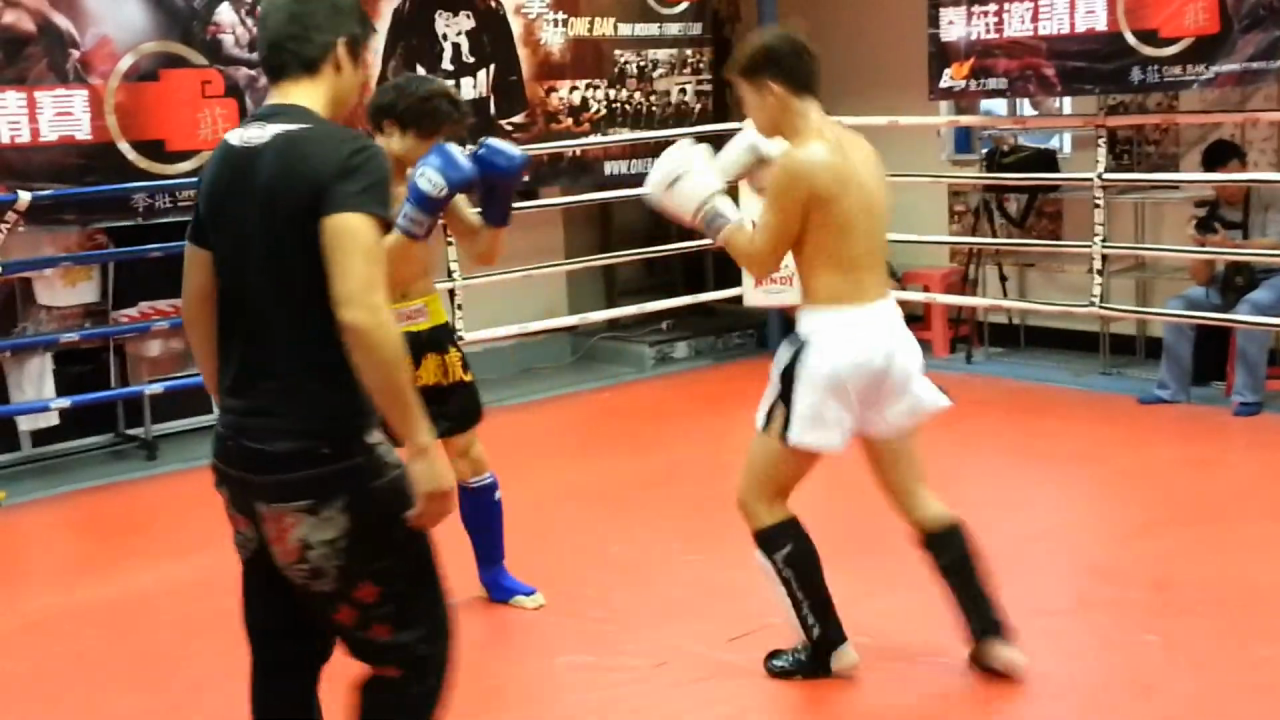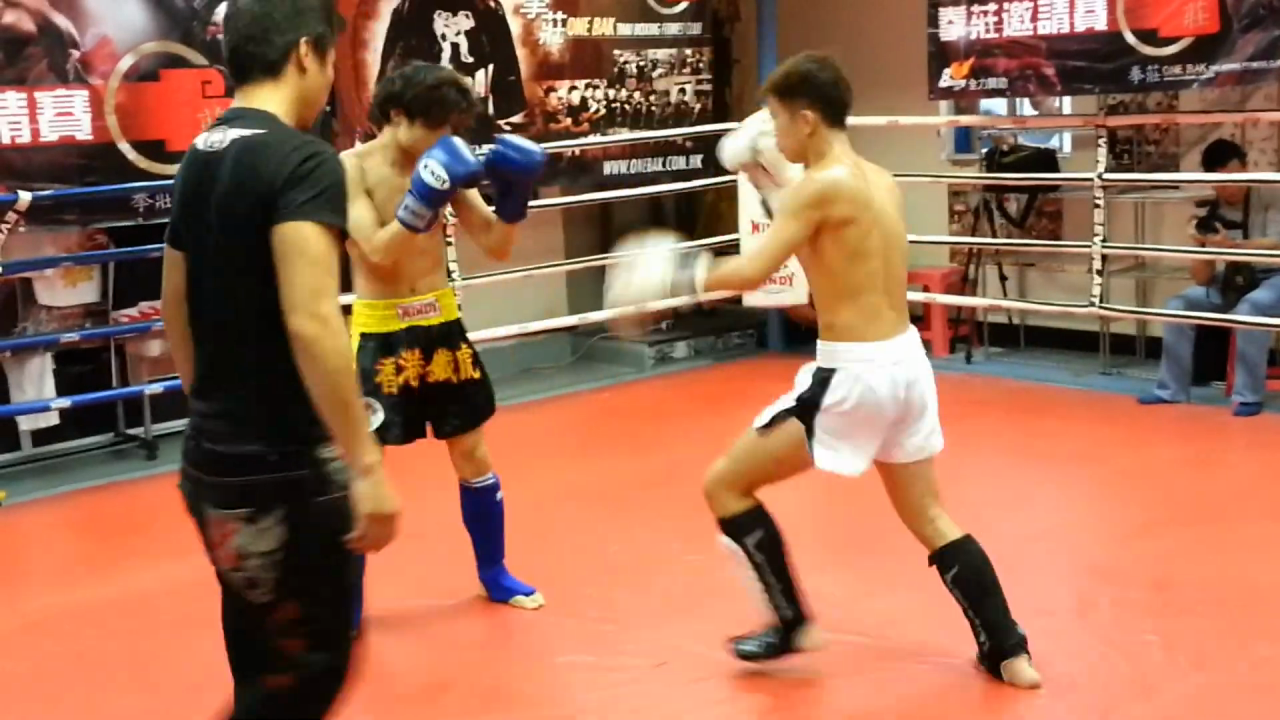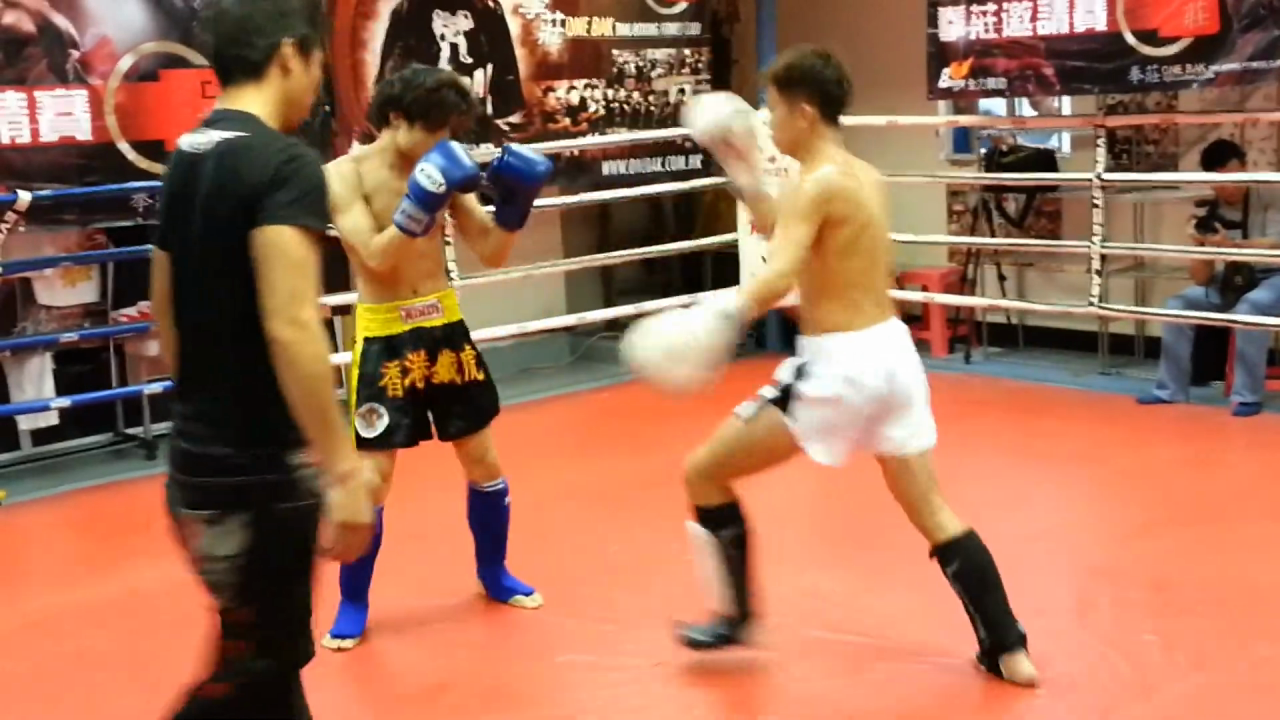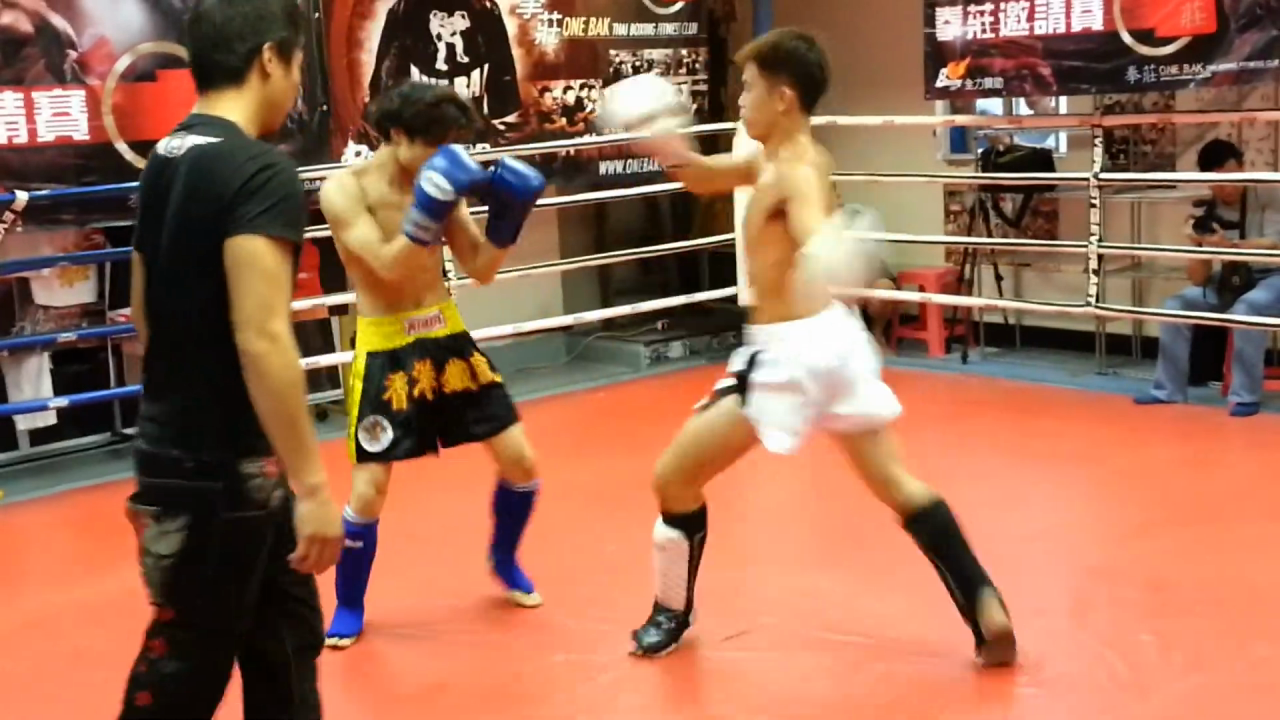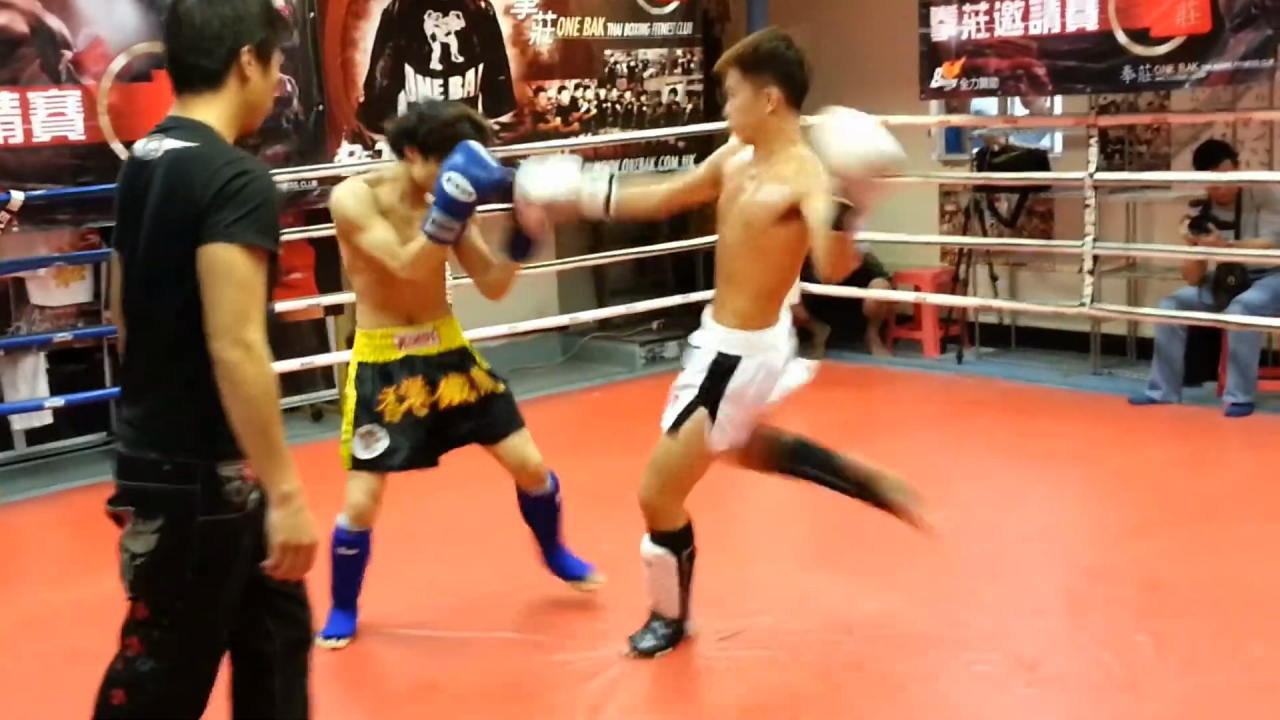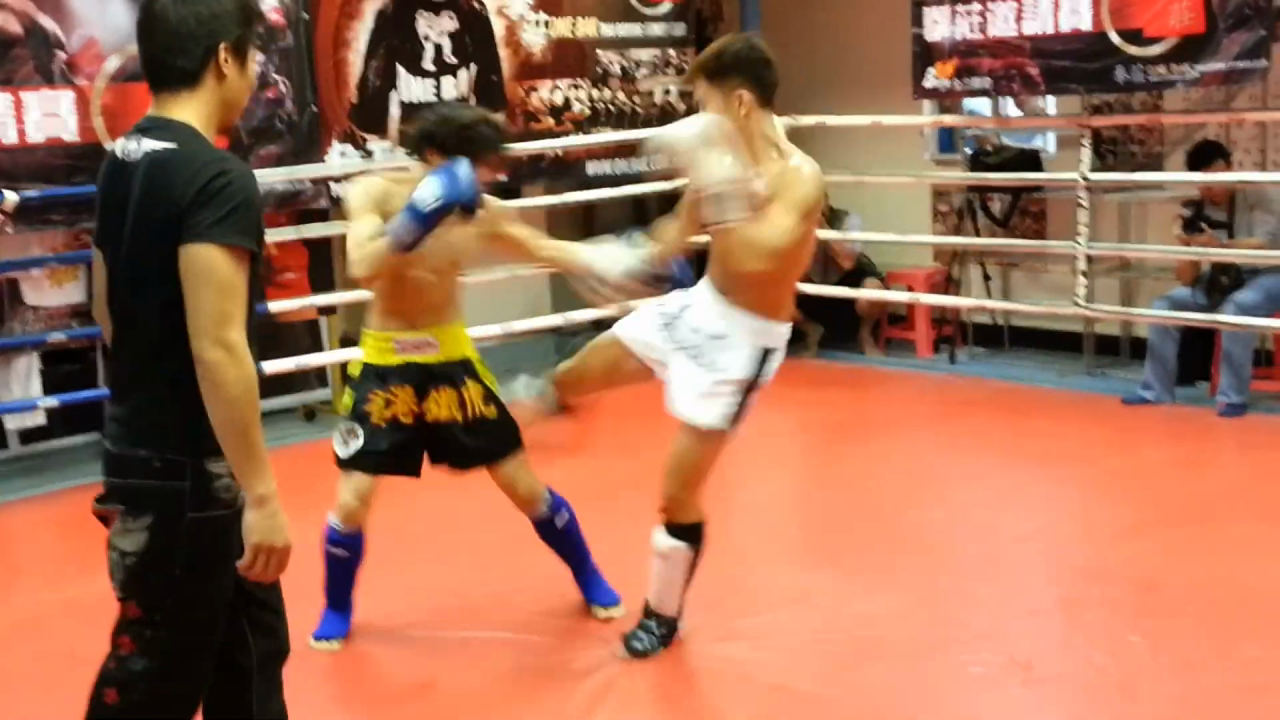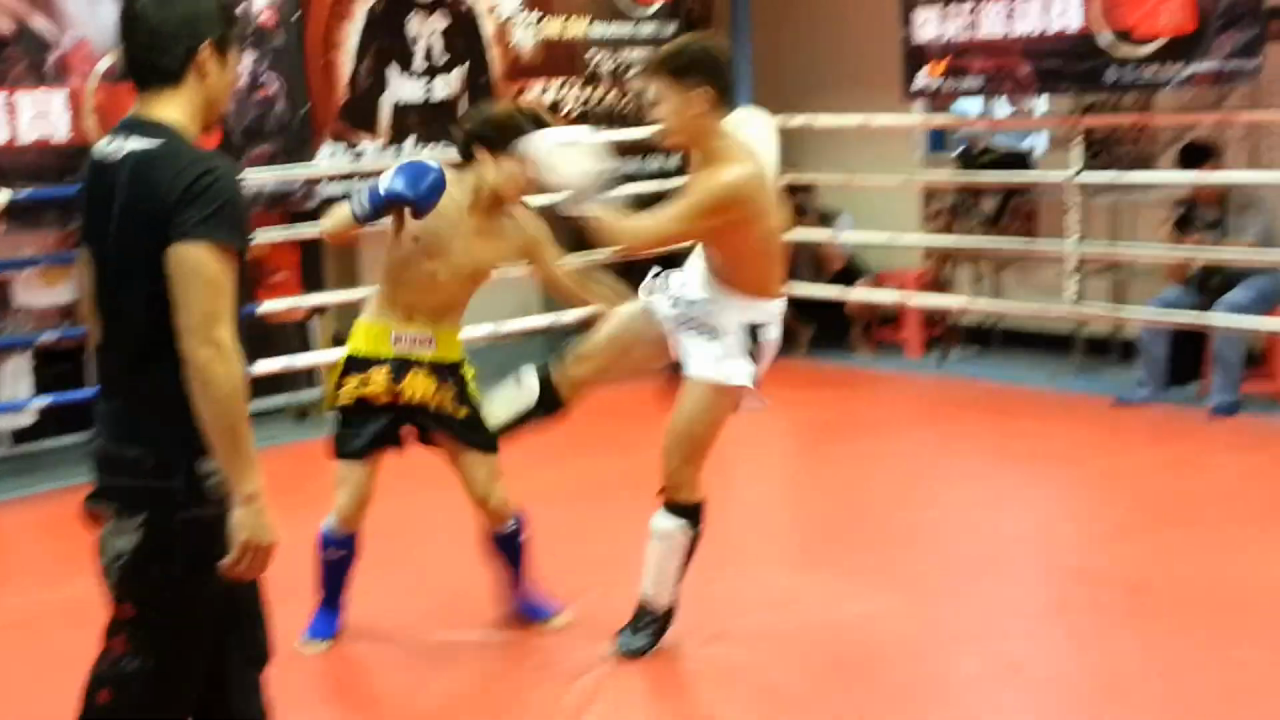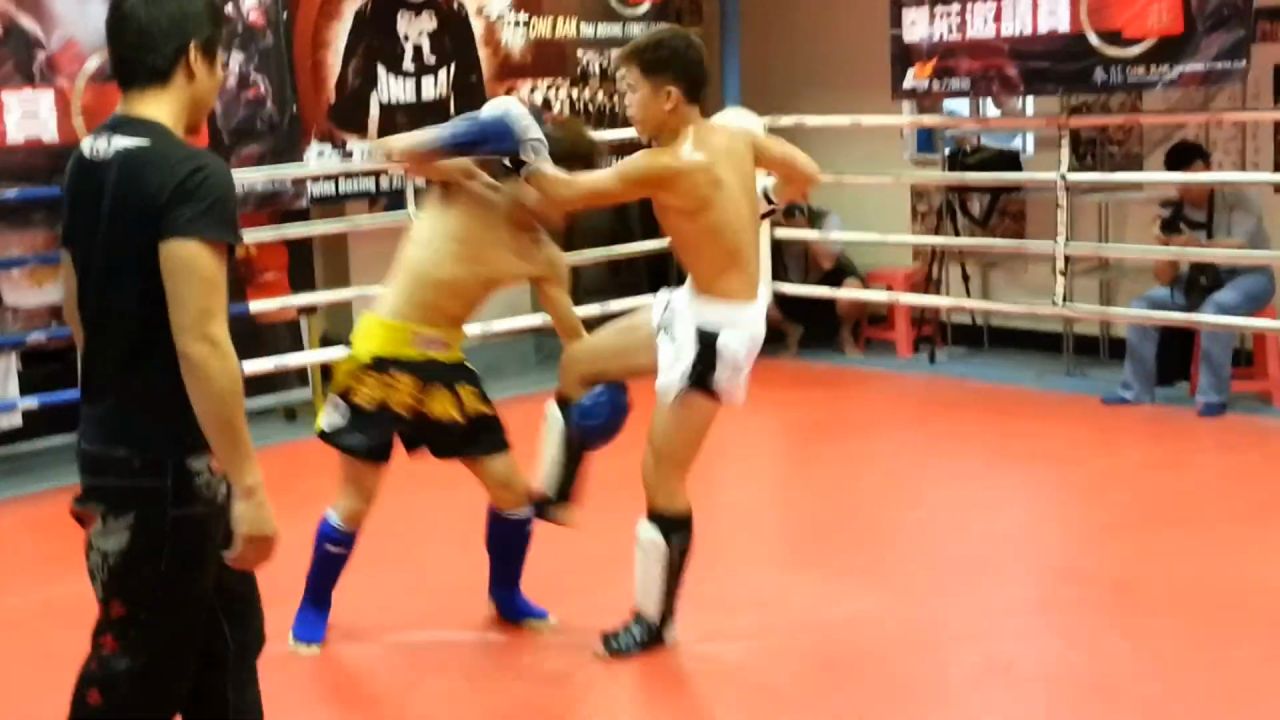
dt=0.1s
person 1, frame 1
left shoulder: (223, 162)
right shoulder: (346, 156)
left elbow: (199, 311)
right elbow: (360, 315)
right wrist: (421, 443)
left hip: (245, 454)
right hip: (327, 456)
left knee: (284, 656)
right knee: (408, 650)
person 1, frame 2
left shoulder: (198, 162)
right shoulder: (303, 161)
right elbow: (310, 323)
right wrist: (367, 462)
left hip: (216, 454)
right hip: (281, 462)
left knee: (269, 662)
person 1, frame 3
left shoulder: (185, 162)
right shoulder: (285, 165)
right elbow: (290, 327)
right wrist: (344, 470)
left hip: (201, 453)
right hip: (256, 465)
left knee: (265, 654)
person 1, frame 4
left shoulder: (163, 164)
right shoulder: (260, 173)
right elbow: (262, 338)
right wrist: (313, 483)
left hip: (179, 449)
right hip: (218, 470)
left knee: (283, 638)
person 1, frame 5
left shoulder: (141, 165)
right shoulder: (235, 179)
right elbow: (236, 347)
right wrist: (286, 492)
left hip: (158, 450)
right hip: (195, 472)
left knee: (273, 634)
person 1, frame 6
left shoulder: (121, 166)
right shoulder: (216, 179)
right elbow: (218, 347)
right wrist: (261, 493)
left hip: (144, 449)
right hip: (183, 471)
left knee: (249, 641)
person 1, frame 7
left shoulder: (105, 165)
right shoulder: (201, 178)
right elbow: (207, 346)
right wrist: (249, 492)
left hip: (134, 447)
right hip: (174, 469)
left knee: (229, 641)
person 1, frame 8
left shoulder: (87, 165)
right shoulder: (190, 175)
right elbow: (201, 342)
right wrist: (249, 484)
left hip: (117, 446)
right hip: (164, 465)
left knee: (225, 632)
person 2, frame 1
left shoulder: (797, 162)
right shoulder: (859, 149)
left elbow: (762, 260)
left wrist: (706, 208)
right wrist: (764, 177)
left hip: (832, 343)
right hip: (885, 331)
left knee: (758, 496)
right knee: (915, 496)
left ankle: (826, 643)
right ankle: (991, 638)
person 2, frame 2
left shoulder: (820, 188)
right shoulder: (879, 181)
left elbow: (753, 271)
left wrist: (680, 274)
right wrist: (772, 182)
left hip: (850, 375)
right hip: (903, 361)
left knee: (725, 487)
right knee: (929, 518)
left ankle: (790, 621)
right ankle: (1009, 652)
person 2, frame 3
left shoulder: (818, 185)
right shoulder: (857, 175)
left elbow: (782, 272)
right elbow: (785, 228)
left wrist: (719, 320)
right wrist: (738, 164)
left hip: (836, 370)
right hip: (890, 353)
left knee: (704, 474)
right knee: (933, 513)
left ankle: (735, 614)
right ankle: (1008, 648)
person 2, frame 4
left shoulder: (799, 168)
right shoulder: (780, 158)
left elbow: (814, 229)
right elbow: (709, 175)
left wrist: (817, 260)
right wrist: (663, 141)
left hip: (789, 358)
right hip: (836, 336)
left knee: (673, 478)
right knee: (897, 484)
left ankle: (673, 610)
right ankle: (985, 610)
person 2, frame 5
left shoulder: (809, 176)
right shoulder: (737, 156)
left elbow: (835, 265)
right elbow: (660, 199)
left wrist: (843, 207)
right wrist: (584, 192)
left hip: (738, 355)
right hip: (728, 340)
left knee: (658, 495)
right knee: (746, 446)
left ankle: (670, 617)
right ankle: (872, 485)
person 2, frame 6
left shoulder: (801, 180)
right shoulder: (731, 157)
left elbow: (756, 258)
right elbow: (679, 234)
left wrist: (730, 191)
left hip: (745, 342)
right hip: (700, 307)
left knee: (680, 492)
right knee: (587, 369)
left ankle: (664, 615)
right ankle: (529, 401)
person 2, frame 7
left shoulder: (733, 179)
right shoulder: (745, 128)
left elbow: (635, 234)
left wrist: (578, 198)
left hip: (742, 321)
right hip: (696, 287)
left knee: (678, 471)
right knee: (585, 364)
left ankle: (656, 611)
right ankle: (485, 419)
person 2, frame 8
left shoulder: (668, 164)
right shoulder: (733, 127)
left elbow: (566, 195)
right elbow: (804, 175)
left wrist: (521, 145)
left hip: (719, 330)
right hip: (689, 310)
left knee: (662, 478)
right knee: (577, 366)
left ankle: (652, 620)
right ankle: (554, 489)
person 3, frame 1
left shoulder: (434, 174)
left elbow: (484, 252)
left wrist: (497, 200)
right wrist: (420, 207)
left hip: (432, 331)
left knee: (470, 455)
left ankle: (493, 573)
person 3, frame 2
left shoulder: (442, 166)
right shoulder: (348, 171)
left elbow: (496, 247)
right elbow: (379, 251)
left wrist: (513, 195)
right wrist: (423, 199)
left hip: (443, 325)
right hip: (381, 336)
left knee: (474, 458)
left ankle: (494, 574)
person 3, frame 3
left shoulder: (438, 171)
right shoulder: (343, 176)
left elbow: (491, 254)
right elbow: (375, 257)
left wrist: (514, 203)
right wrist: (419, 202)
left hip: (445, 327)
right hip: (384, 338)
left knee: (483, 459)
right knee: (372, 479)
left ankle: (493, 573)
right ankle: (353, 603)
person 3, frame 4
left shoulder: (437, 188)
right shoulder: (342, 191)
left elbow: (481, 270)
right elbow: (388, 266)
left wrist: (509, 218)
right wrist: (427, 210)
left hip: (448, 337)
right hip: (386, 349)
left knee: (517, 461)
right knee: (368, 493)
left ankle: (505, 560)
right ankle: (349, 605)
person 3, frame 5
left shoulder: (451, 195)
right shoulder: (354, 197)
left elbow: (494, 287)
right elbow: (406, 267)
left wrist: (522, 244)
right wrist: (449, 212)
left hip: (447, 351)
right hip: (384, 362)
left knee: (529, 464)
right knee: (362, 502)
left ankle: (554, 553)
right ankle: (344, 607)
person 3, frame 6
left shoulder: (483, 212)
right shoulder: (372, 193)
left elbow: (553, 252)
right elbow: (364, 271)
left wrist: (623, 258)
right wrist: (412, 221)
left hip: (452, 363)
right hip: (385, 364)
left knee: (524, 488)
right knee: (352, 504)
left ankle: (587, 577)
right ankle: (338, 607)
person 3, frame 7
left shoulder: (520, 226)
right shoulder: (417, 190)
left elbow: (572, 284)
right elbow: (330, 228)
right wrist: (376, 200)
left hip: (442, 362)
right hip: (376, 353)
left knee: (492, 495)
right knee: (350, 504)
left ankle: (518, 591)
right ankle: (329, 608)
person 3, frame 8
left shoulder: (542, 254)
right shoulder: (461, 187)
left elbow: (567, 325)
right elbow: (393, 150)
left hip: (443, 363)
right hip: (382, 354)
left knee: (514, 488)
right knee: (354, 504)
left ankle: (507, 598)
right ankle: (314, 606)
person 4, frame 1
right shoulder: (1210, 214)
right elbow: (1202, 280)
left wrist: (1231, 246)
right wrist: (1201, 248)
right hip: (1238, 278)
left knee: (1249, 310)
right knee: (1179, 306)
left ankle: (1248, 396)
right ankle: (1172, 390)
person 4, frame 2
right shoulder: (1210, 215)
right elbow: (1202, 280)
left wrist: (1231, 245)
right wrist: (1201, 247)
right hip: (1238, 278)
left knee: (1249, 310)
right knee: (1179, 305)
left ankle: (1248, 396)
right ankle: (1172, 390)
person 4, frame 3
right shoulder: (1210, 214)
right elbow: (1201, 280)
left wrist: (1231, 245)
right wrist: (1200, 247)
left knee: (1248, 310)
right knee: (1178, 305)
left ankle: (1248, 396)
right ankle: (1171, 390)
person 4, frame 4
right shoulder: (1207, 214)
right elbow: (1198, 280)
left wrist: (1228, 245)
right wrist: (1198, 247)
left knee: (1246, 310)
right knee: (1176, 305)
left ankle: (1245, 397)
right ankle: (1168, 390)
person 4, frame 5
right shoulder: (1203, 214)
right elbow: (1194, 280)
left wrist: (1224, 246)
right wrist: (1193, 248)
left knee: (1241, 310)
right knee: (1172, 305)
left ankle: (1240, 397)
right ankle: (1163, 390)
person 4, frame 6
left shoulder: (1257, 195)
right shoulder: (1195, 215)
right elbow: (1187, 280)
left wrist: (1217, 246)
right wrist: (1187, 247)
right hip: (1224, 278)
left knee: (1234, 309)
right knee: (1165, 306)
left ankle: (1233, 396)
right ankle: (1157, 390)
person 4, frame 7
left shoulder: (1247, 197)
right shoulder: (1186, 214)
left elbow: (1255, 246)
right elbow: (1178, 280)
left wrist: (1209, 246)
right wrist: (1177, 248)
right hip: (1215, 279)
left knee: (1226, 310)
right knee: (1158, 306)
left ankle: (1224, 397)
right ankle: (1148, 390)
person 4, frame 8
left shoulder: (1236, 197)
right shoulder: (1174, 214)
left elbow: (1243, 246)
right elbow: (1166, 280)
left wrist: (1196, 245)
right wrist: (1165, 247)
left hip: (1249, 276)
right hip: (1204, 278)
left knee: (1214, 310)
right knee: (1144, 305)
left ankle: (1213, 396)
right ankle: (1137, 390)
